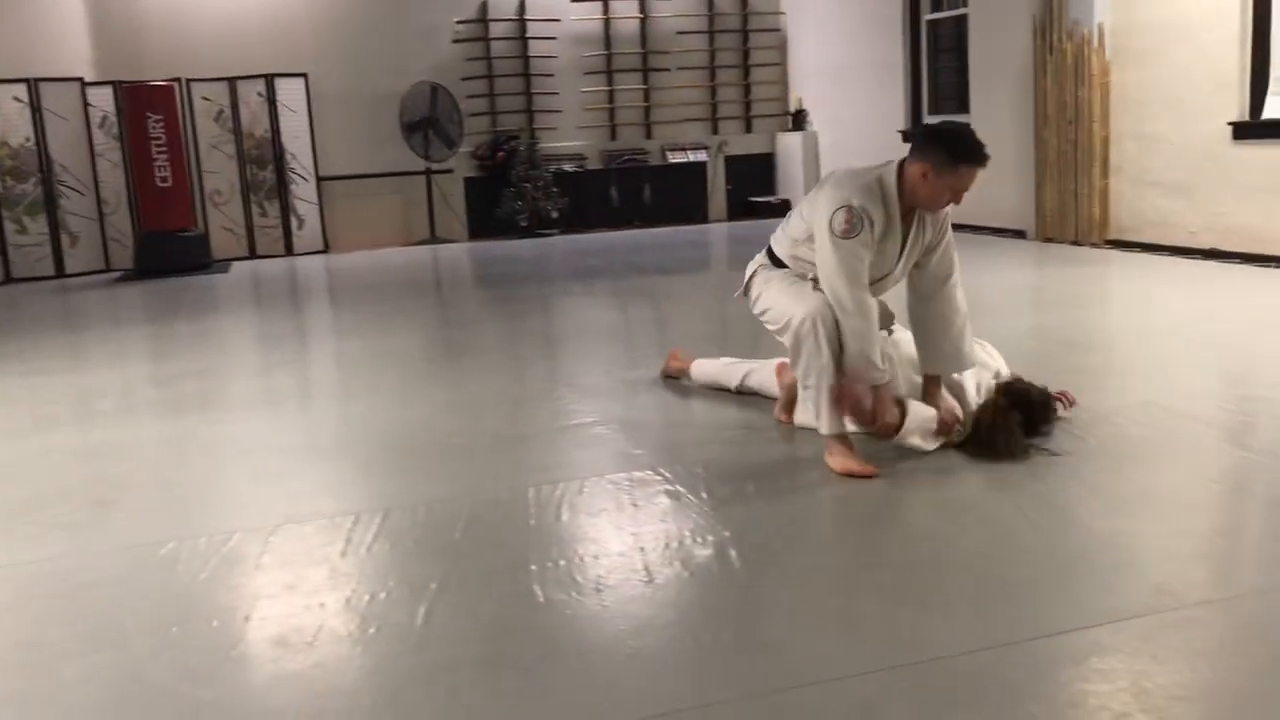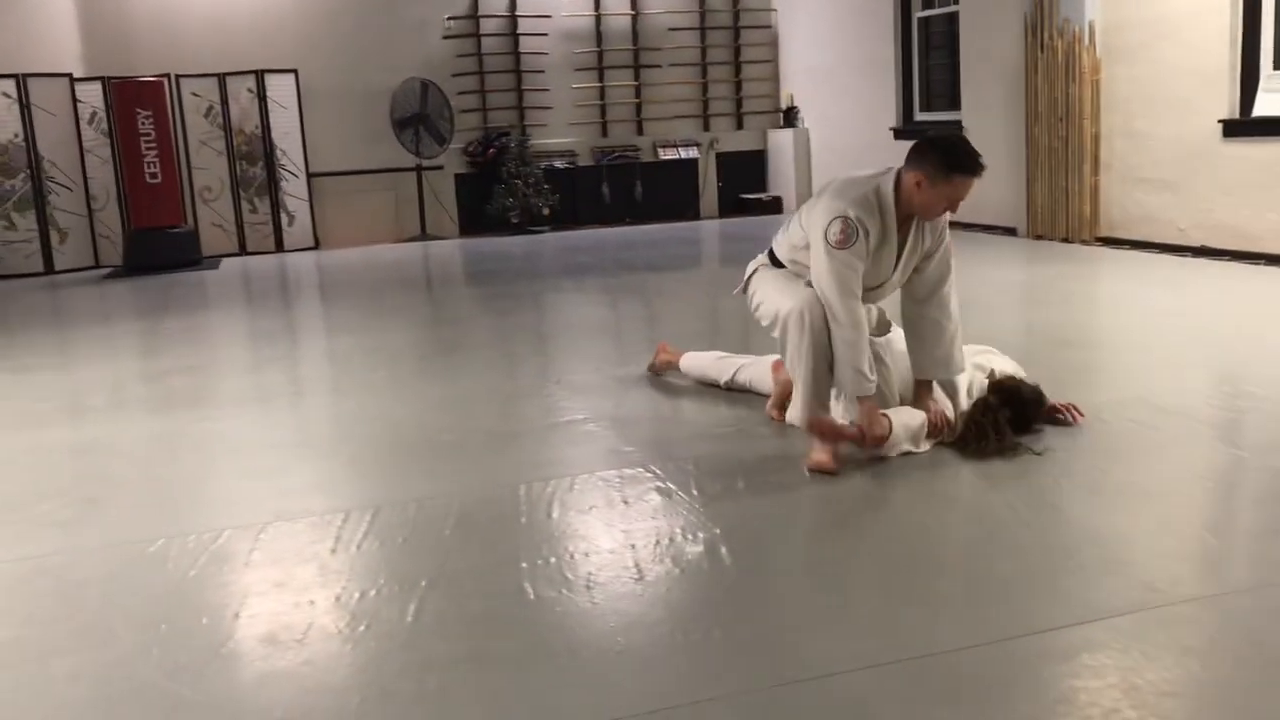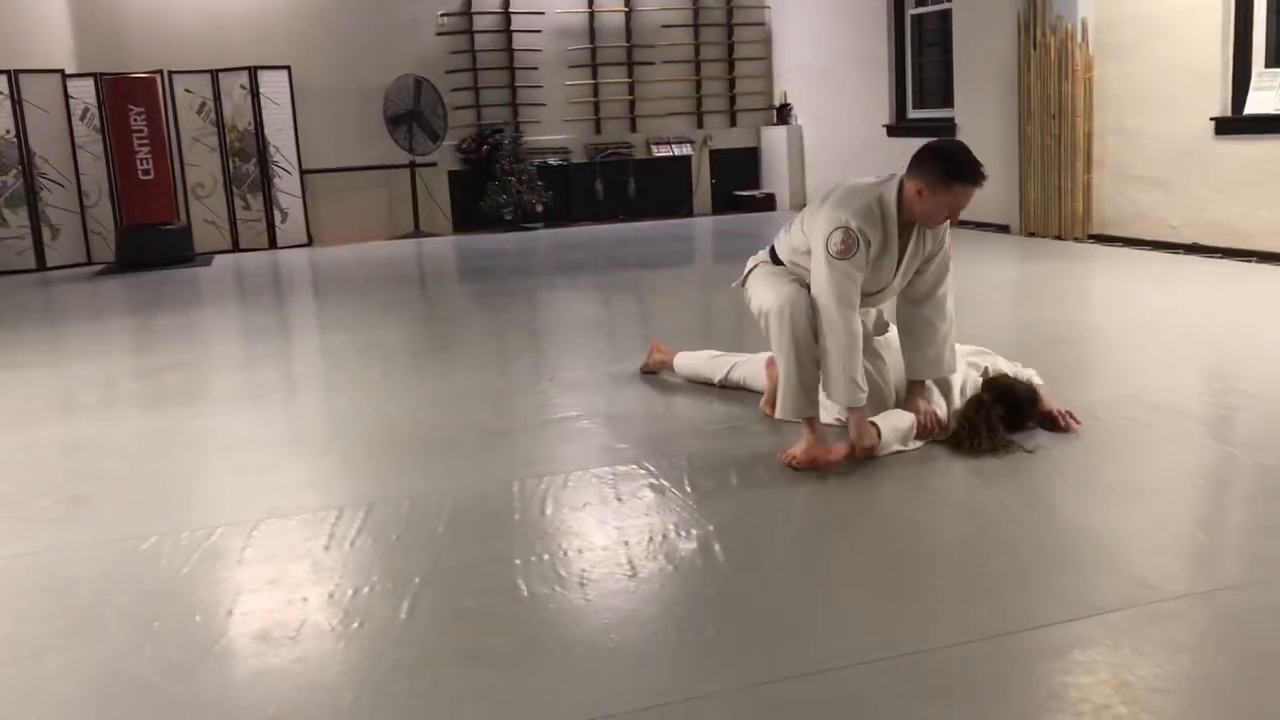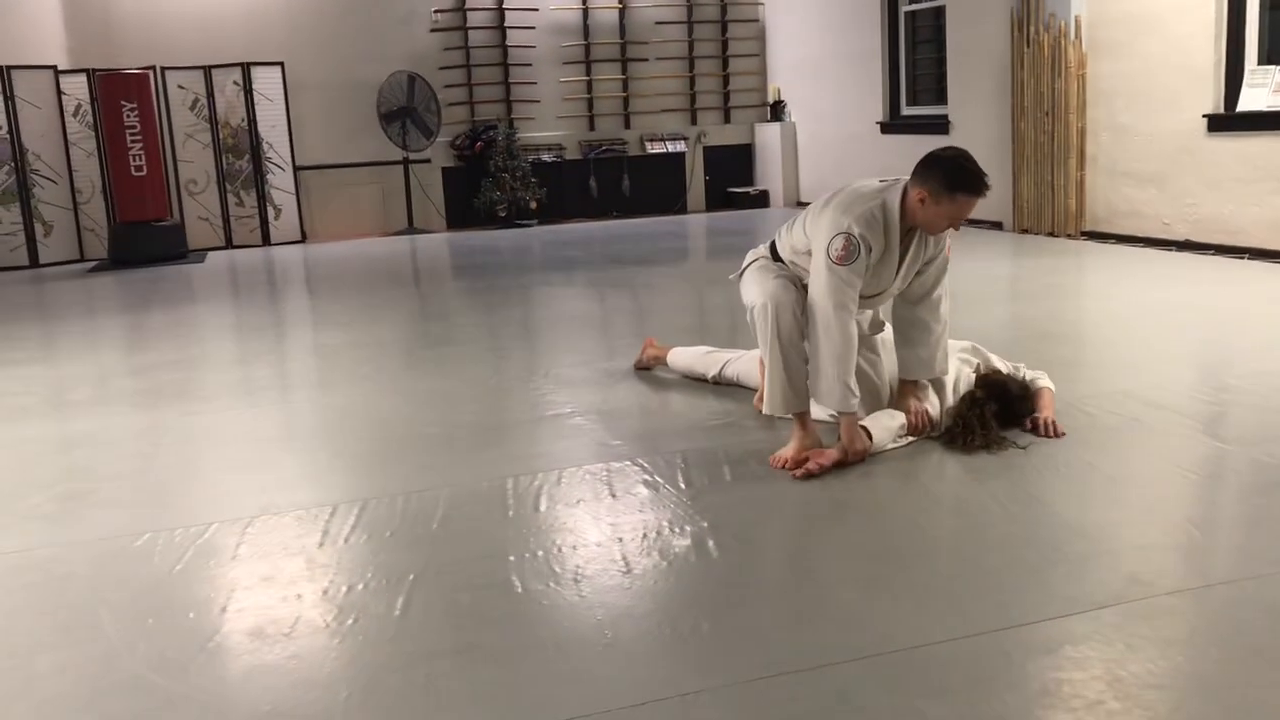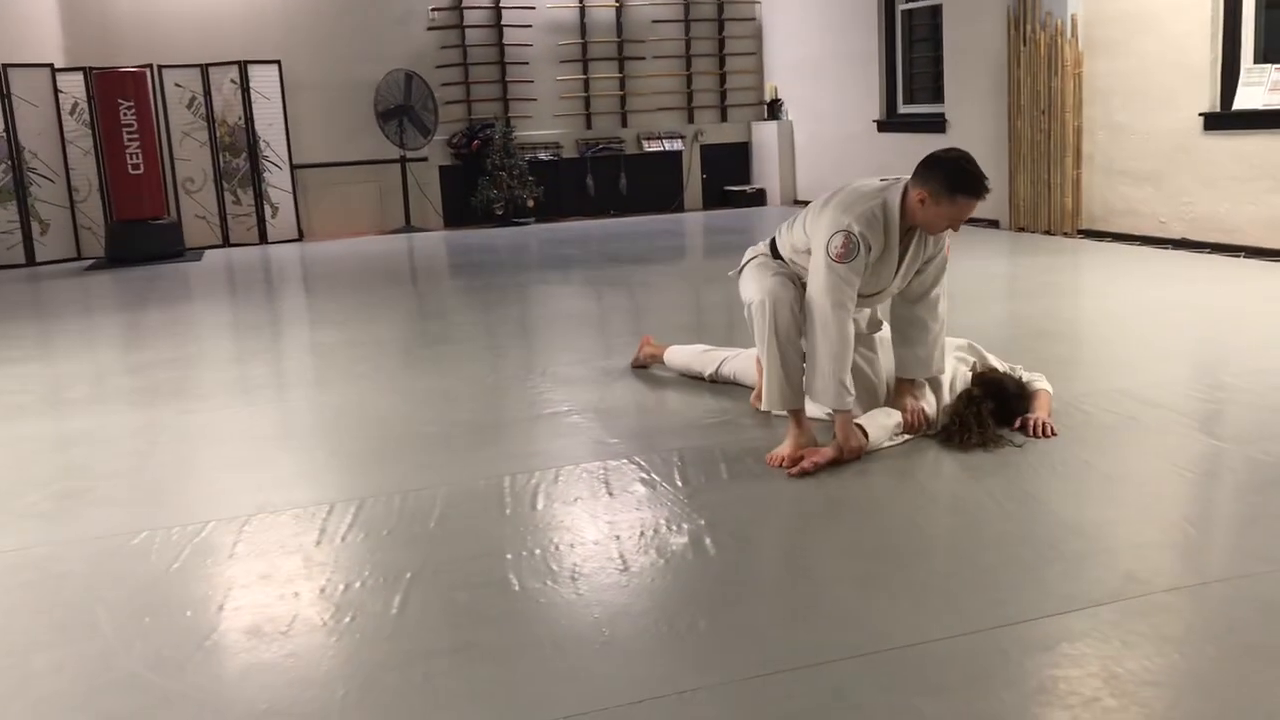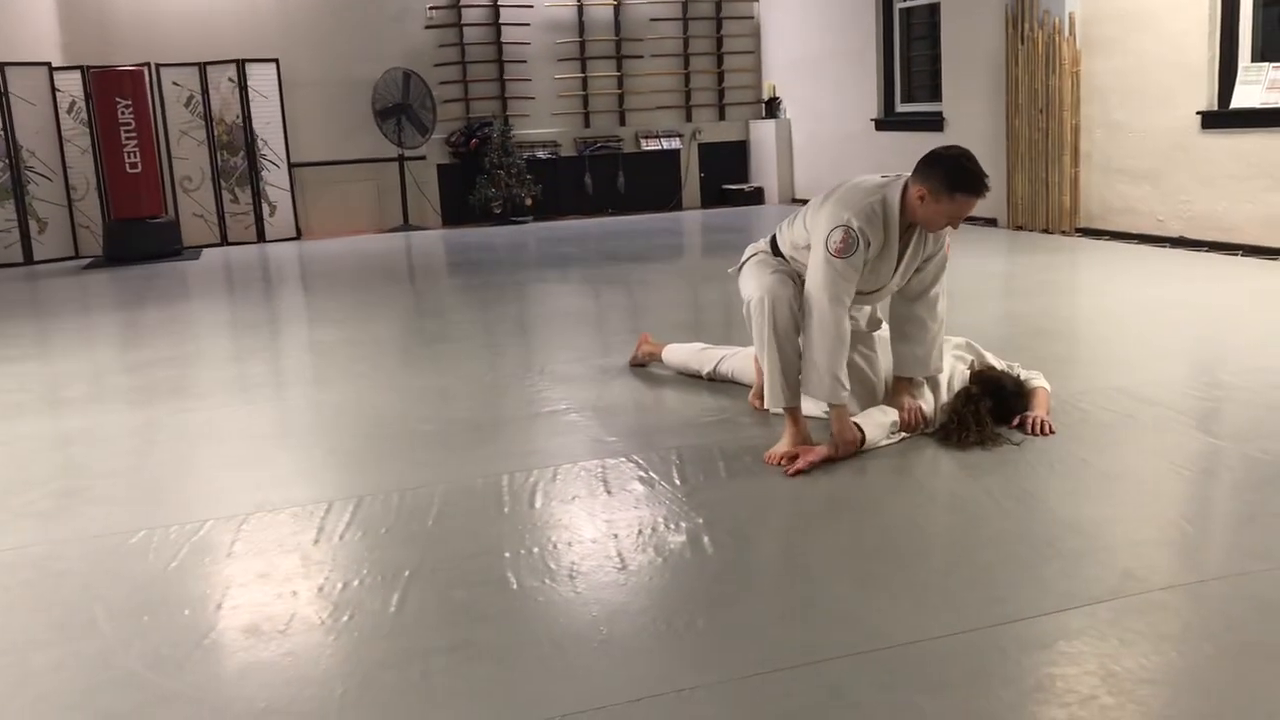
dt=0.1s
person 1, frame 1
left shoulder: (985, 359)
right shoulder: (954, 423)
right elbow: (887, 419)
left wrist: (1038, 400)
left knee: (766, 376)
left ankle: (685, 365)
person 1, frame 2
left shoulder: (989, 364)
right shoulder: (946, 421)
left elbow: (1013, 377)
right elbow: (880, 432)
left wrist: (1046, 406)
left knee: (757, 372)
left ankle: (687, 360)
person 1, frame 3
left shoulder: (985, 365)
right shoulder: (942, 413)
left elbow: (1026, 383)
right elbow: (890, 427)
left wrist: (1048, 408)
left ankle: (674, 357)
right ankle: (666, 358)
person 1, frame 4
left shoulder: (977, 359)
right shoulder: (936, 410)
left elbow: (1035, 379)
right elbow: (884, 427)
left wrist: (1043, 410)
right knee: (748, 368)
left ankle: (692, 356)
right ankle: (660, 354)
person 1, frame 5
left shoulder: (973, 357)
right shoulder: (932, 407)
left elbow: (1033, 381)
right elbow: (884, 422)
left wrist: (1039, 412)
right knee: (743, 367)
right ankle: (656, 353)
person 1, frame 6
left shoulder: (970, 355)
right shoulder: (931, 404)
left elbow: (1031, 379)
right elbow: (882, 419)
left wrist: (1038, 409)
right wrist: (828, 450)
right knee: (738, 365)
right ankle: (654, 351)
person 2, frame 1
left shoulder: (934, 213)
right shoulder: (850, 200)
left elbow: (938, 295)
right elbow: (850, 301)
left wrist: (933, 386)
right wrist: (878, 385)
left hip: (850, 295)
right hip: (784, 279)
right knee: (817, 314)
left ankle: (800, 371)
right ankle: (836, 440)
person 2, frame 2
left shoulder: (932, 219)
right shoulder: (846, 211)
left elbow: (932, 300)
right elbow: (841, 310)
left wrist: (924, 389)
right wrist: (867, 401)
left hip: (853, 298)
right hip: (784, 279)
right knee: (808, 309)
left ankle: (794, 371)
right ankle: (821, 433)
person 2, frame 3
left shoulder: (933, 223)
right shoulder: (850, 217)
left elbow: (927, 304)
right elbow: (837, 317)
left wrist: (916, 389)
right wrist: (856, 414)
left hip: (851, 296)
right hip: (785, 279)
right knee: (788, 303)
left ankle: (788, 367)
right ankle: (810, 430)
person 2, frame 4
left shoulder: (933, 226)
right shoulder: (852, 222)
left elbow: (922, 304)
right elbow: (833, 322)
left wrist: (910, 388)
right wrist: (848, 419)
left hip: (849, 297)
right hip: (782, 276)
right knee: (775, 301)
left ankle: (783, 365)
right ankle: (803, 430)
person 2, frame 5
left shoulder: (933, 225)
right shoulder: (853, 220)
left elbow: (920, 304)
right elbow: (830, 319)
left wrist: (906, 387)
right wrist: (843, 416)
left hip: (844, 296)
right hip: (781, 272)
right knee: (772, 297)
left ankle: (776, 366)
right ankle: (798, 427)
person 2, frame 6
left shoulder: (932, 224)
right shoulder: (852, 215)
left elbow: (919, 302)
right elbow: (827, 313)
left wrist: (903, 386)
right wrist: (838, 409)
left hip: (845, 295)
right hip: (781, 270)
right knee: (772, 296)
left ankle: (775, 364)
right ankle: (794, 424)
